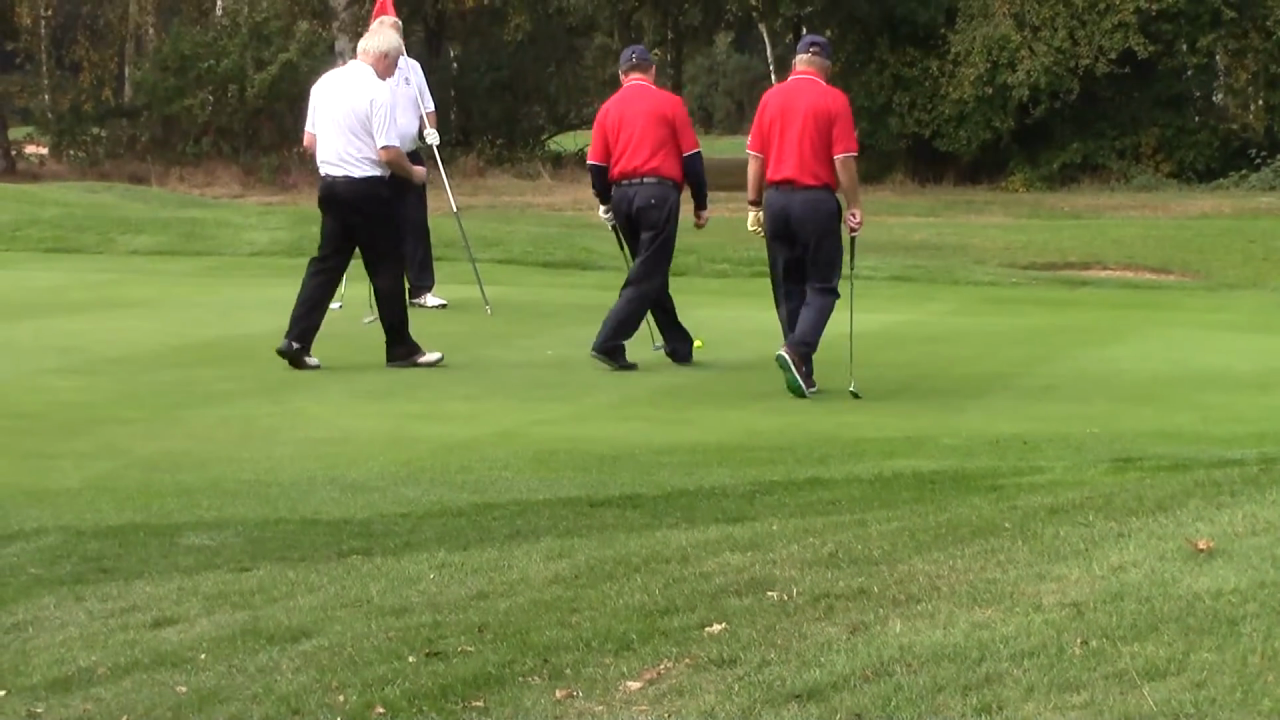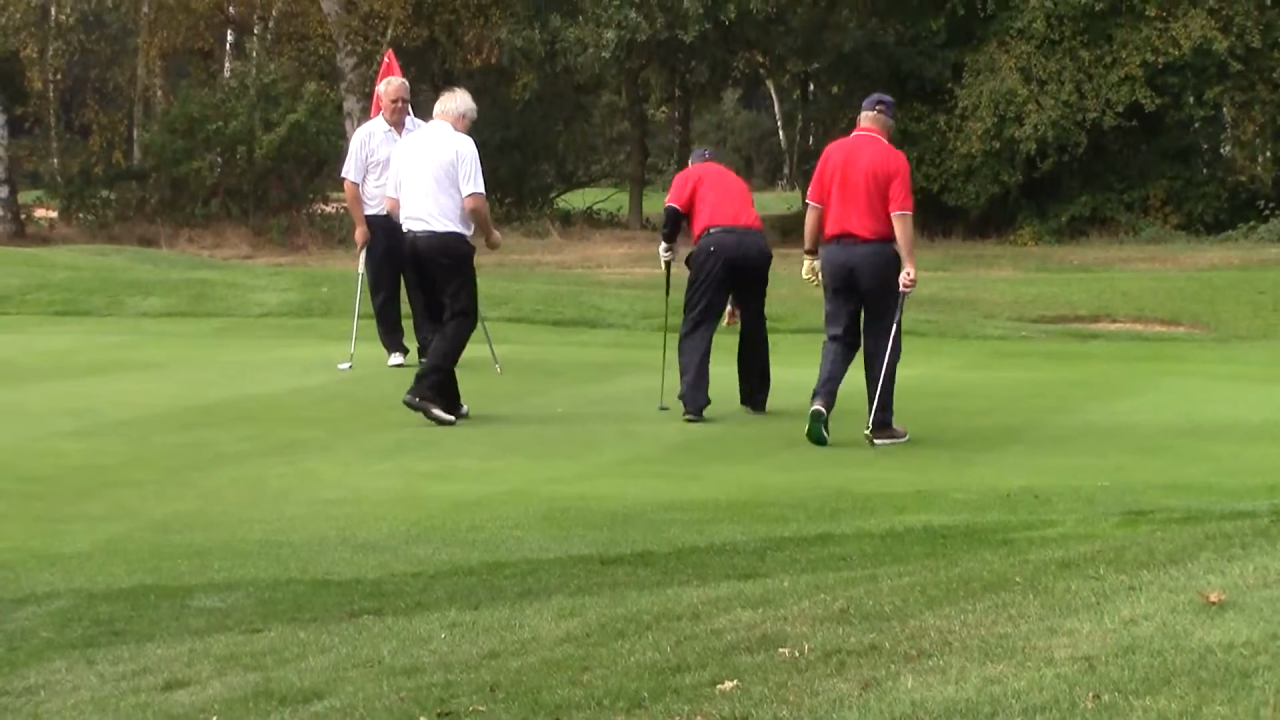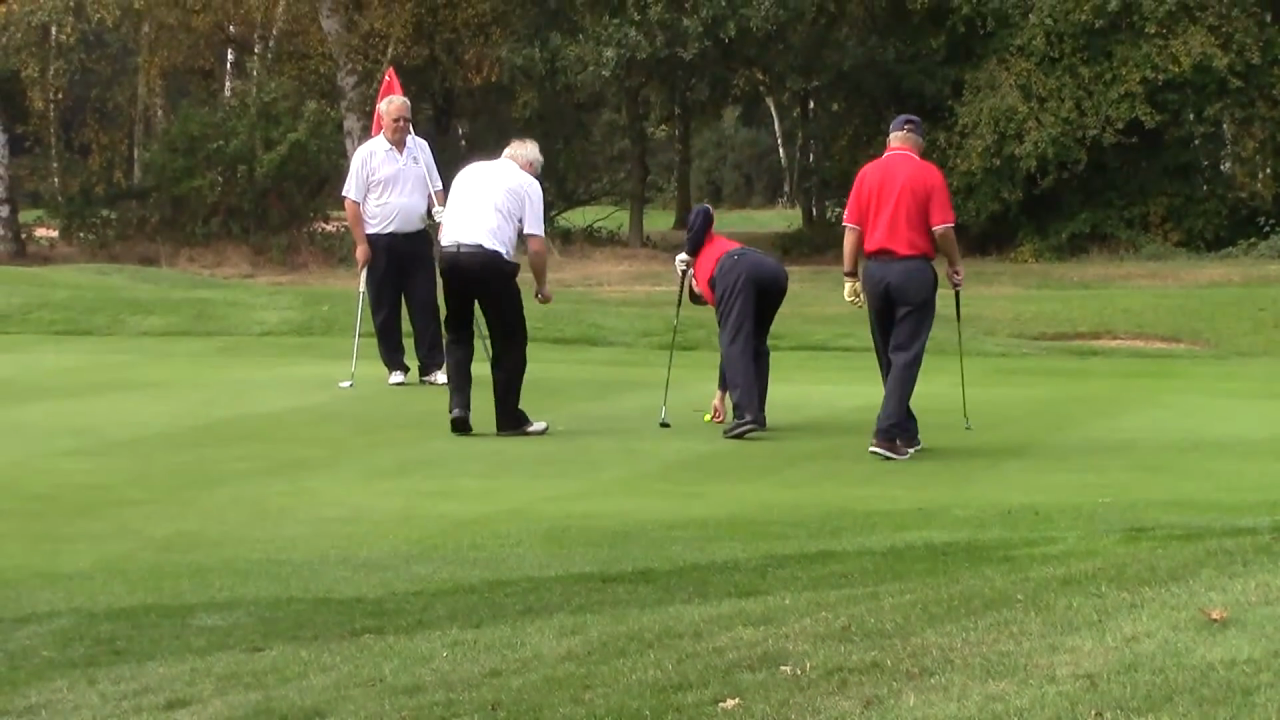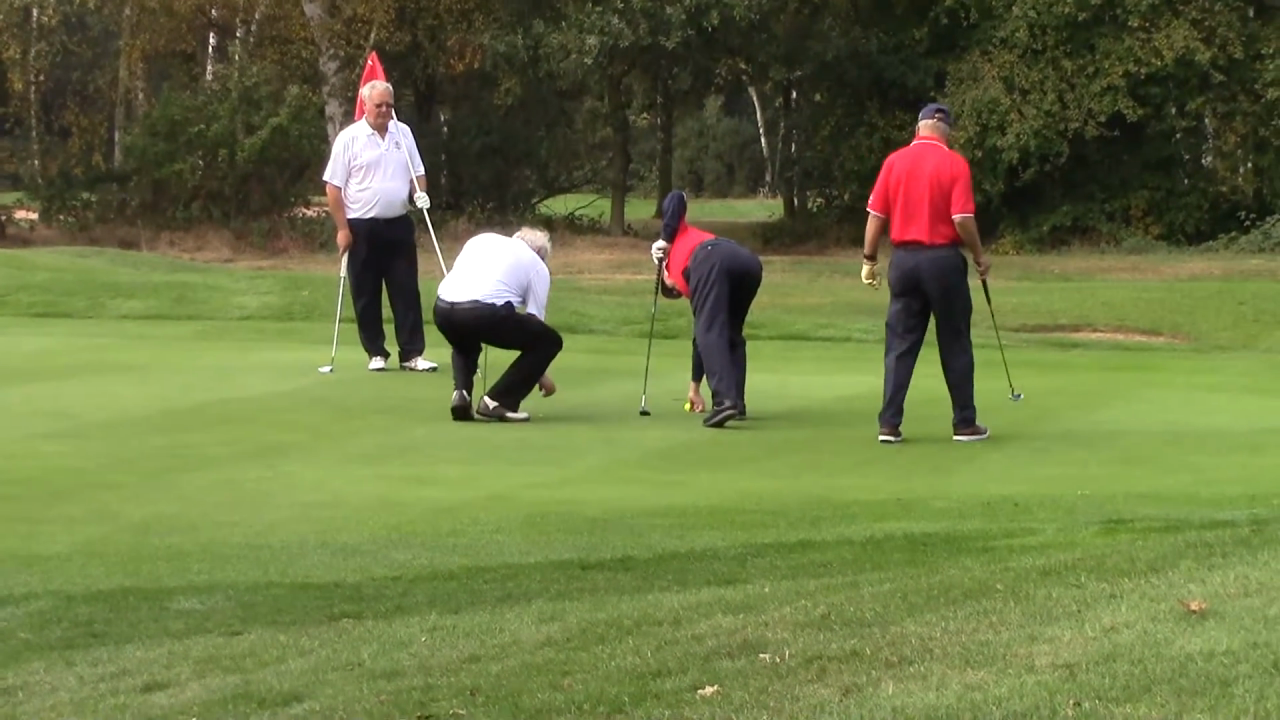
dt=0.7s
person 1, frame 1
left shoulder: (771, 97)
right shoulder: (834, 100)
left elbow: (755, 157)
right elbow: (844, 160)
left wrist: (754, 205)
right wrist: (854, 207)
left hip: (777, 200)
right hip: (817, 201)
left knee: (788, 291)
right knee: (823, 288)
left ankle: (801, 374)
right ankle: (794, 350)
person 1, frame 2
left shoulder: (832, 151)
right shoulder: (894, 158)
left elbow: (814, 207)
right elbow: (900, 215)
left wrist: (810, 254)
right wrist: (908, 264)
left hip: (836, 253)
right hip: (876, 254)
left knee: (838, 338)
right knee: (882, 341)
left ankle: (821, 401)
right ankle: (881, 426)
person 1, frame 3
left shoulder: (866, 172)
right shoulder: (929, 173)
left elbow: (852, 229)
right elbow: (943, 229)
left wrist: (851, 276)
right wrist: (955, 265)
left hip: (875, 270)
right hip: (913, 270)
left knee: (889, 354)
right knee: (906, 356)
left ankle: (905, 433)
right ankle: (886, 435)
person 1, frame 4
left shoulder: (894, 160)
right shoulder: (955, 162)
left elbow: (876, 215)
right elbow: (962, 219)
left wrist: (869, 259)
right wrist: (979, 255)
left hip: (904, 259)
right hip: (942, 259)
left knee: (899, 344)
right knee: (955, 344)
left ankle: (889, 423)
right ankle: (964, 423)
person 2, frame 1
left shoulder: (413, 68)
left elbow: (427, 108)
left wrist: (431, 130)
left hip: (410, 160)
left knee: (416, 226)
left ankle: (422, 289)
person 2, frame 2
left shoulder: (421, 130)
right shoulder: (365, 134)
right elbow: (351, 182)
right wrist: (360, 225)
right hip: (378, 222)
right knee: (384, 291)
left ankle: (429, 347)
right ankle: (394, 349)
person 2, frame 3
left shoulder: (422, 147)
right shoulder: (367, 153)
left elbow: (435, 187)
right elbow: (352, 201)
left wrist: (439, 208)
right wrist: (362, 243)
left hip: (417, 238)
right hip: (381, 241)
left knee: (426, 305)
right knee: (385, 309)
left ankle: (432, 367)
right ankle: (395, 368)
person 2, frame 4
left shoulder: (404, 133)
right shoulder: (349, 138)
left elbow: (417, 172)
right elbow: (333, 186)
left wrist: (421, 192)
right wrist: (342, 228)
left hip: (399, 224)
right hip: (362, 227)
left knee: (407, 291)
right knee: (366, 295)
left ankle: (412, 353)
right ankle: (376, 353)
person 3, frame 1
left shoulder: (325, 82)
right shoulder: (378, 90)
left elbow: (309, 142)
right elbow: (388, 152)
right wrist: (412, 172)
left hip: (330, 184)
right hip: (366, 187)
left knee: (327, 261)
right knee: (387, 266)
left ankle: (298, 339)
right ankle: (400, 348)
person 3, frame 2
left shoulder: (405, 144)
right shoulder: (461, 143)
left elbow: (392, 204)
right elbow: (474, 202)
right wrist: (489, 234)
left hip: (412, 240)
right hip: (447, 242)
left knee: (439, 320)
right knee: (460, 319)
left ankle: (447, 401)
right ankle: (424, 389)
person 3, frame 3
left shoulder: (469, 170)
right shoulder: (528, 182)
left elbow: (445, 224)
right elbow: (536, 244)
right wrist: (542, 285)
left hip: (448, 254)
right hip: (488, 259)
left knee: (458, 334)
right knee: (510, 339)
left ankle: (459, 407)
right ankle: (510, 420)
person 3, frame 4
left shoulder: (481, 239)
right shoulder: (537, 264)
right elbow: (535, 321)
right wrist: (541, 376)
left hip: (443, 308)
right hip: (484, 311)
left knee: (465, 345)
right knee: (550, 341)
left ankle: (461, 393)
right ankle: (500, 401)
person 4, frame 1
left shoulder: (608, 108)
right shoulder: (670, 103)
left elbow: (596, 165)
right elbow: (692, 158)
left wrist: (606, 203)
right wrist: (701, 204)
left hip: (624, 195)
right hip: (658, 194)
left knee: (649, 273)
right knee: (646, 277)
left ankle: (678, 345)
right ankle: (608, 343)
person 4, frame 2
left shoulder: (690, 174)
right shoulder: (738, 181)
left elbow: (673, 212)
left wrist: (666, 245)
right wrist: (738, 300)
left hip: (714, 244)
right hip: (757, 245)
left knee: (697, 326)
right knee: (754, 325)
left ankle: (694, 402)
right ankle: (756, 398)
person 4, frame 3
left shoulder: (706, 247)
left elbow: (703, 213)
right elbow: (734, 343)
left wrist: (688, 253)
right wrist: (720, 394)
left hip: (738, 268)
right hip: (775, 272)
left knee: (735, 343)
right knee: (755, 344)
left ankle: (745, 415)
right ankle: (756, 414)
person 4, frame 4
right shoulder: (693, 286)
left elbow: (676, 198)
right elbow: (700, 338)
left wrist: (665, 239)
right wrist: (694, 387)
left hip: (712, 259)
right hip: (749, 263)
left knee: (710, 332)
right knee: (732, 335)
left ankle: (725, 401)
right ankle: (736, 402)
